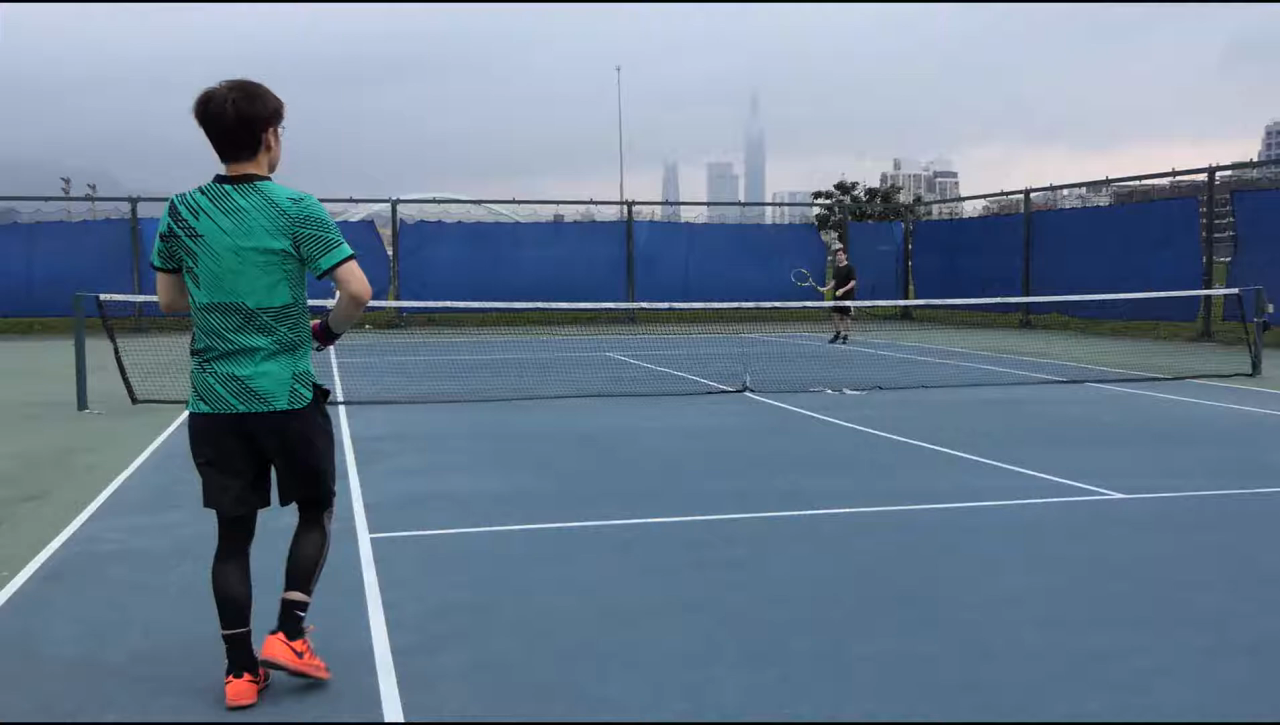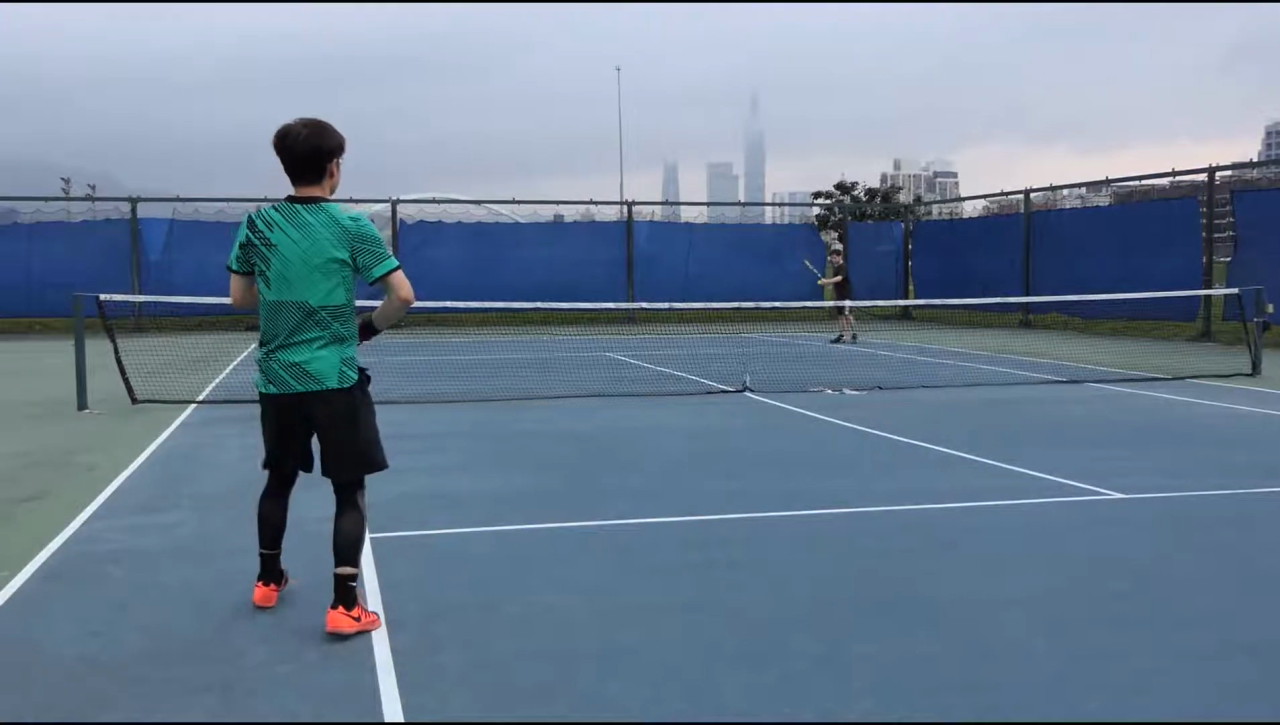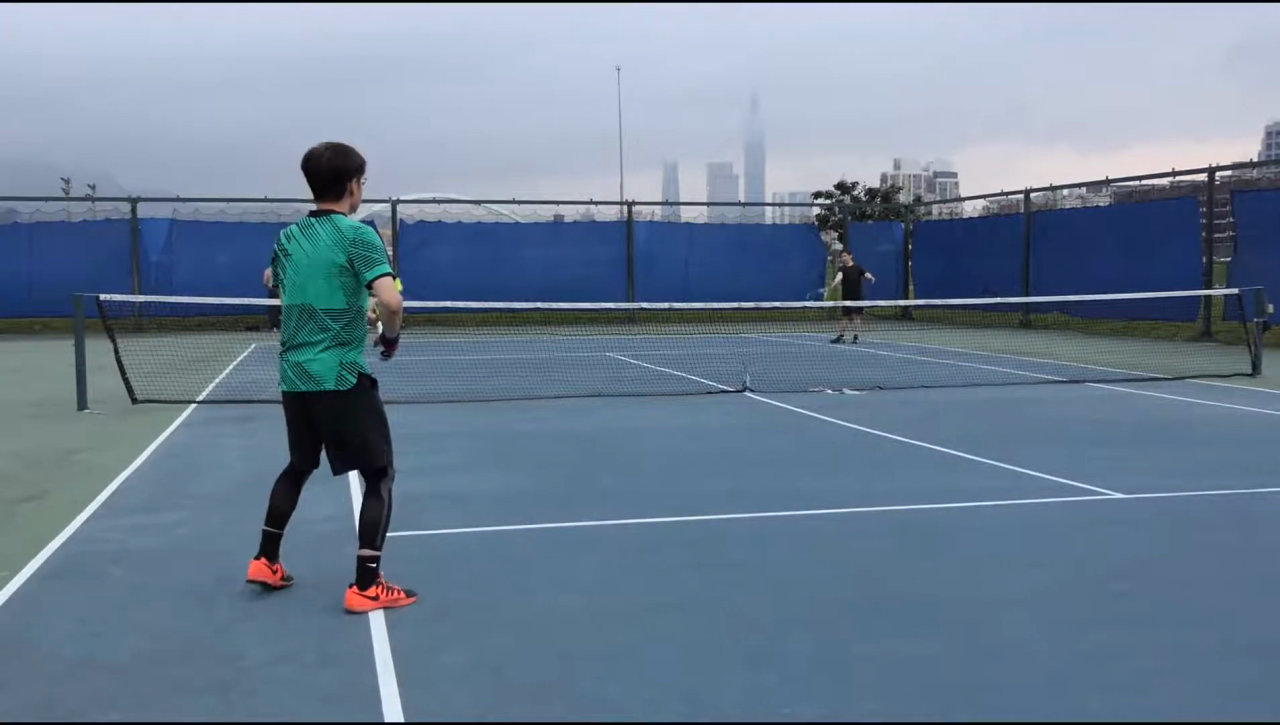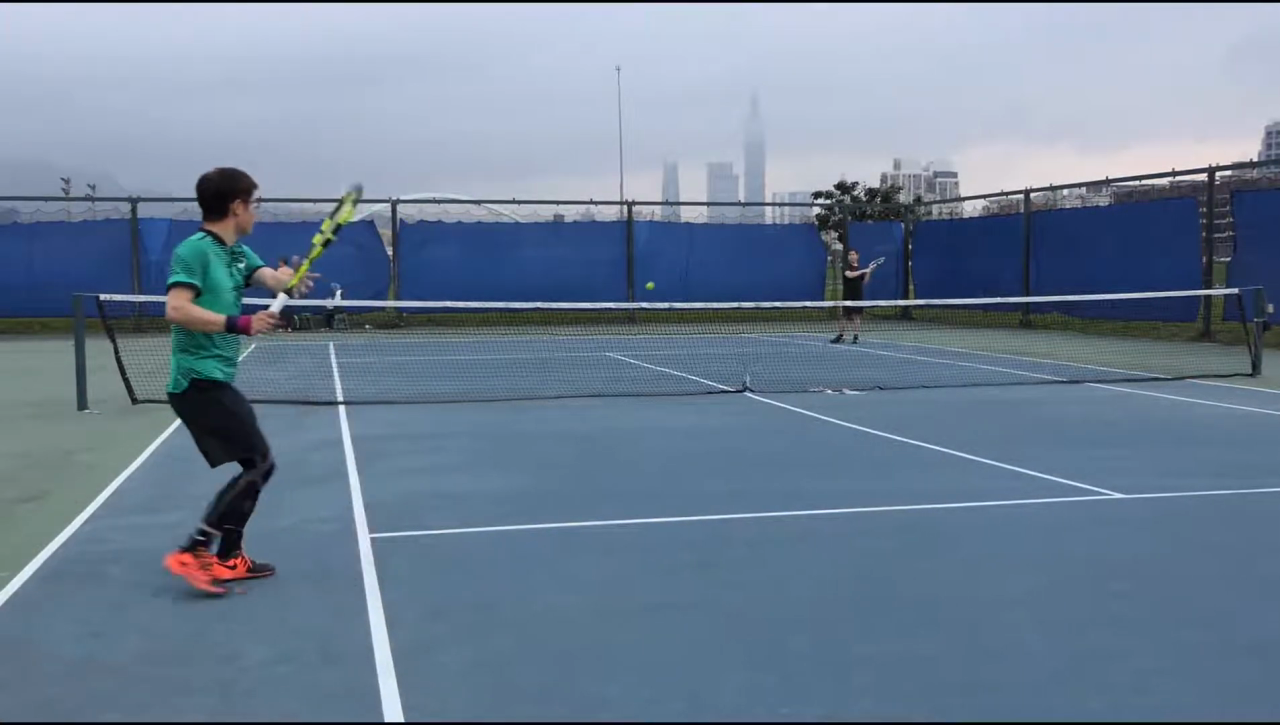
dt=0.7s
person 1, frame 1
left shoulder: (182, 212)
right shoulder: (296, 209)
left elbow: (171, 300)
right elbow: (358, 290)
right wrist: (329, 328)
left hip: (215, 399)
right hip: (288, 394)
left knee: (234, 531)
right knee: (316, 509)
left ankle: (240, 670)
right ankle: (288, 633)
person 1, frame 2
left shoulder: (257, 224)
right shoulder: (352, 227)
left elbow: (240, 297)
right elbow: (404, 295)
right wrist: (369, 326)
left hip: (277, 379)
right hip: (336, 379)
left knee: (280, 479)
right knee: (349, 490)
left ankle: (268, 579)
right ankle: (345, 605)
person 1, frame 3
left shoulder: (287, 238)
right shoulder: (358, 236)
right elbow: (391, 301)
right wrist: (389, 337)
left hip: (295, 377)
right hip: (343, 377)
left knee: (298, 465)
right knee: (379, 475)
left ankle: (266, 560)
right ankle: (366, 585)
person 1, frame 4
left shoulder: (237, 254)
right shoulder: (194, 250)
left elbow: (273, 278)
right elbow: (176, 310)
left wrist: (292, 280)
right wrist: (238, 324)
left hip: (212, 380)
right hip: (199, 381)
left knee: (253, 465)
right knee: (260, 463)
left ankle: (226, 557)
right ankle: (193, 553)
